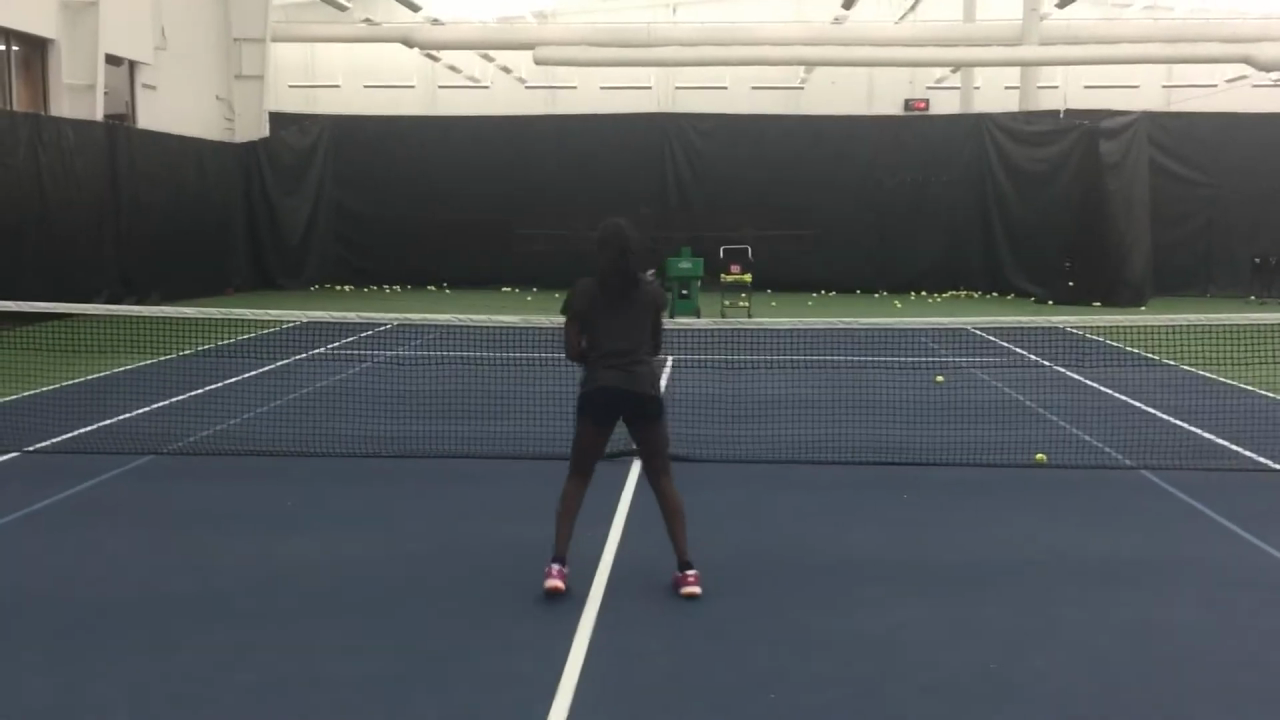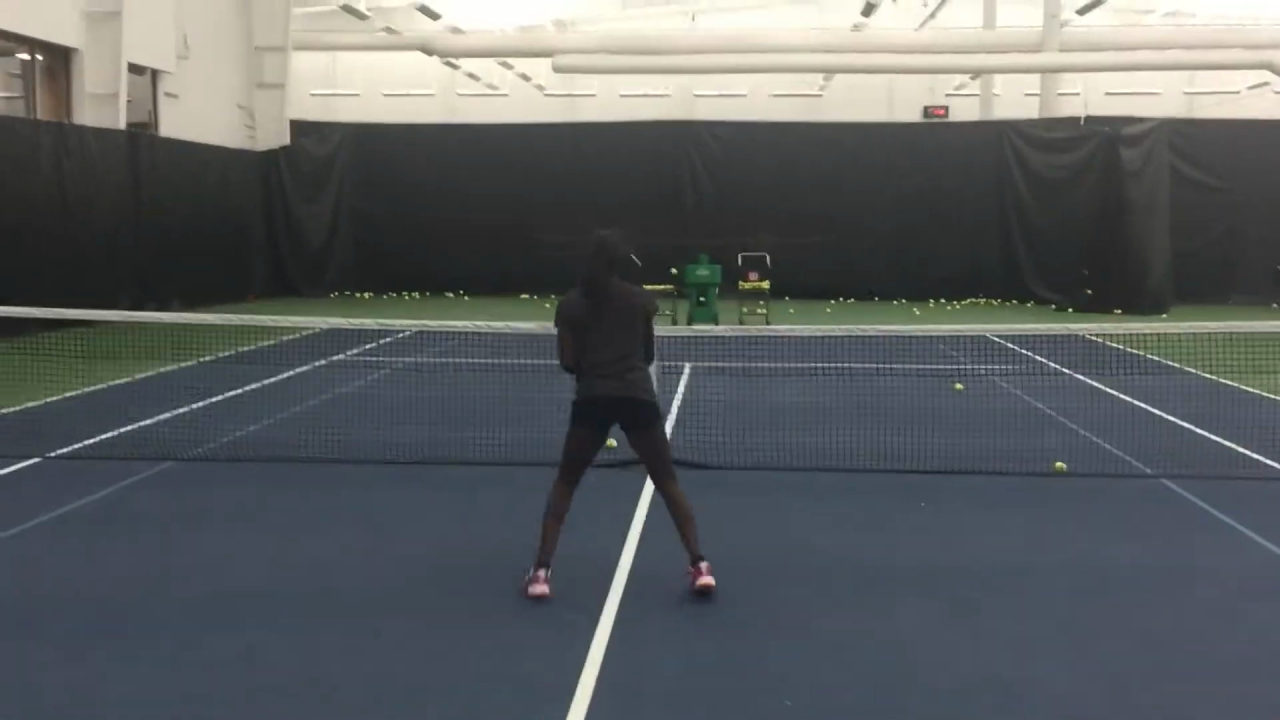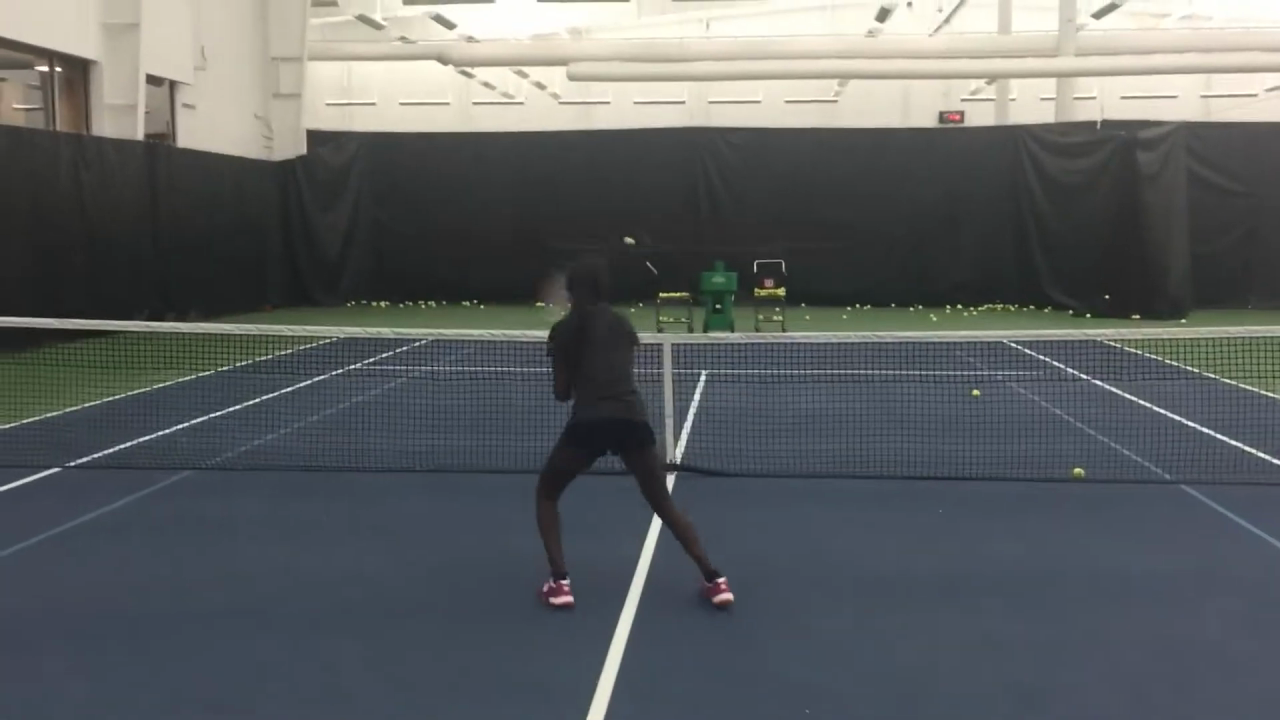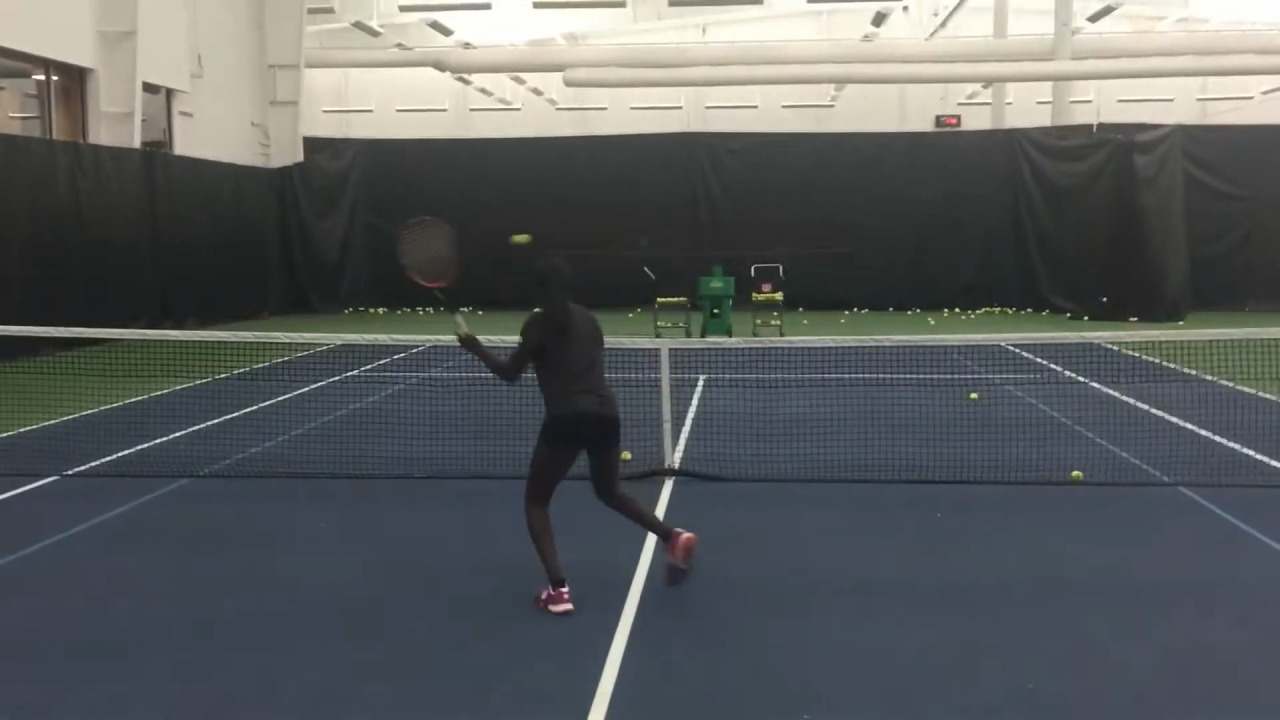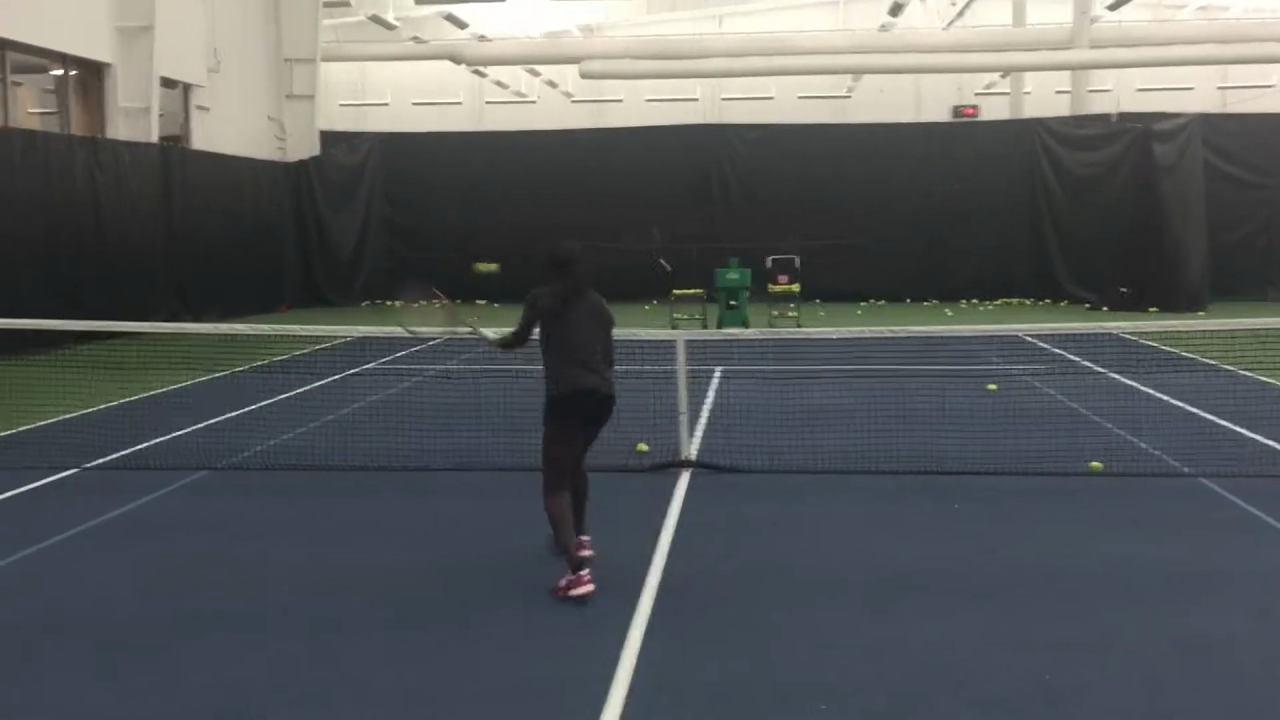
dt=0.2s
person 1, frame 1
left shoulder: (581, 293)
right shoulder: (651, 290)
left elbow: (573, 351)
right elbow: (656, 347)
left hip: (599, 391)
right hip: (643, 390)
left knee: (577, 479)
right knee: (661, 479)
left ankle: (557, 567)
right ankle: (687, 571)
person 1, frame 2
left shoulder: (571, 303)
right shoulder: (640, 299)
left elbow: (567, 361)
right elbow: (648, 355)
left hip: (593, 399)
right hip: (638, 397)
left knee: (566, 484)
right knee: (668, 484)
left ankle: (541, 570)
right ankle: (699, 565)
person 1, frame 3
left shoulder: (563, 330)
right shoulder: (622, 323)
left elbow: (562, 392)
left hip: (589, 422)
right hip: (632, 418)
left knee: (546, 493)
right knee: (663, 505)
left ankle: (560, 582)
right ankle: (715, 580)
person 1, frame 4
left shoulder: (538, 324)
right shoulder: (588, 319)
left elbow: (510, 374)
left wrist: (476, 349)
left hip: (566, 420)
right hip: (605, 414)
left knee: (535, 503)
right knee: (609, 493)
left ankle: (558, 590)
right ankle: (673, 536)
person 1, frame 5
left shoulder: (543, 298)
right shoulder: (598, 303)
left elbow: (518, 339)
left wrist: (495, 341)
left hip: (568, 394)
right hip: (602, 395)
left knee: (554, 487)
right knee: (574, 462)
left ankle: (579, 571)
right ankle: (580, 539)
